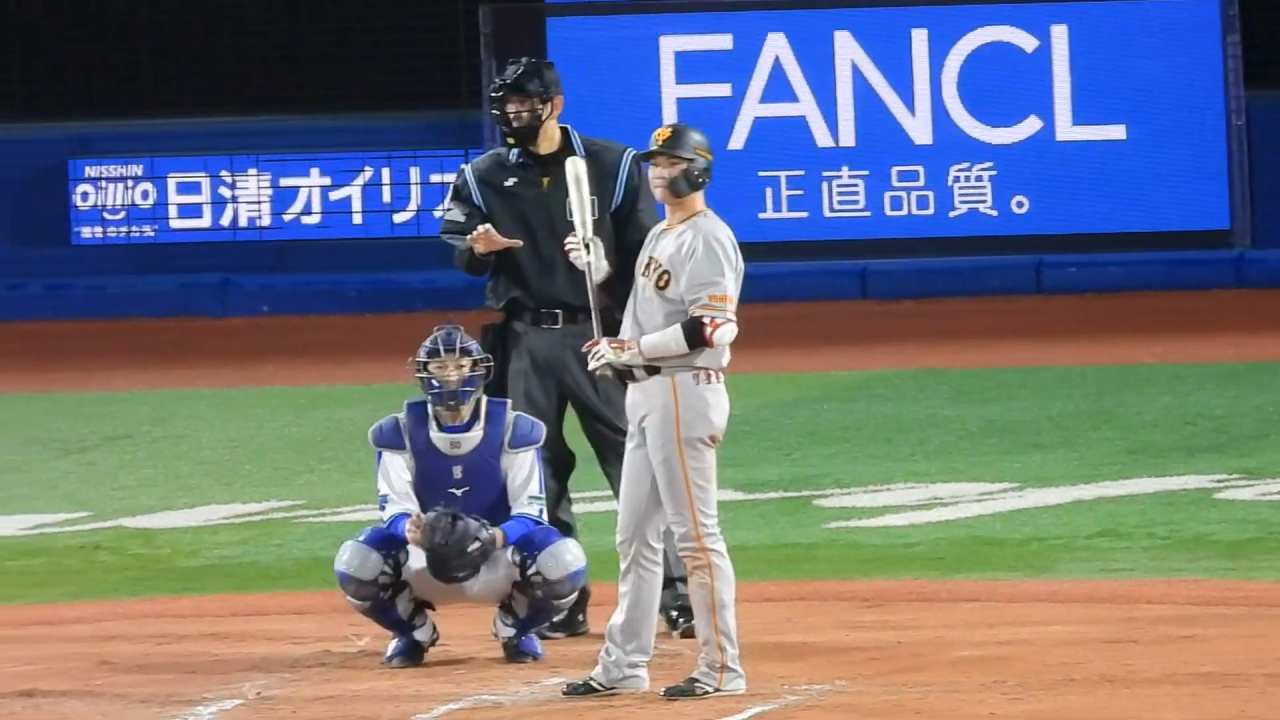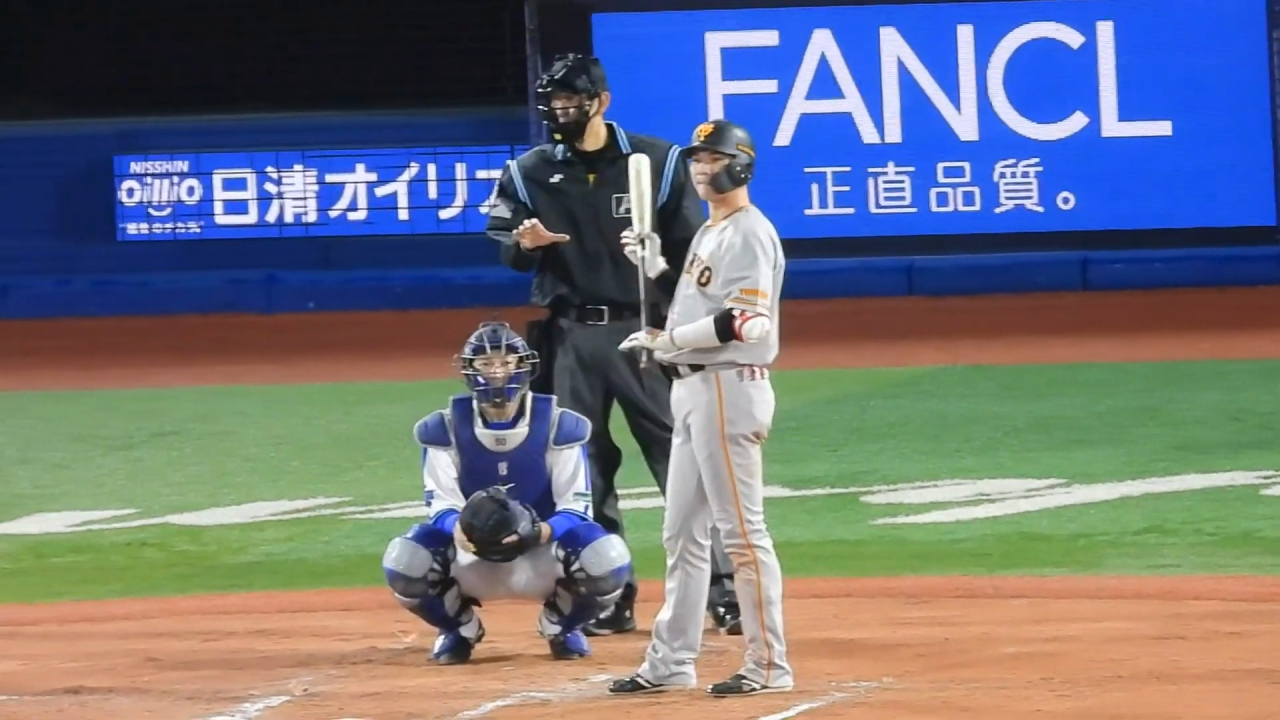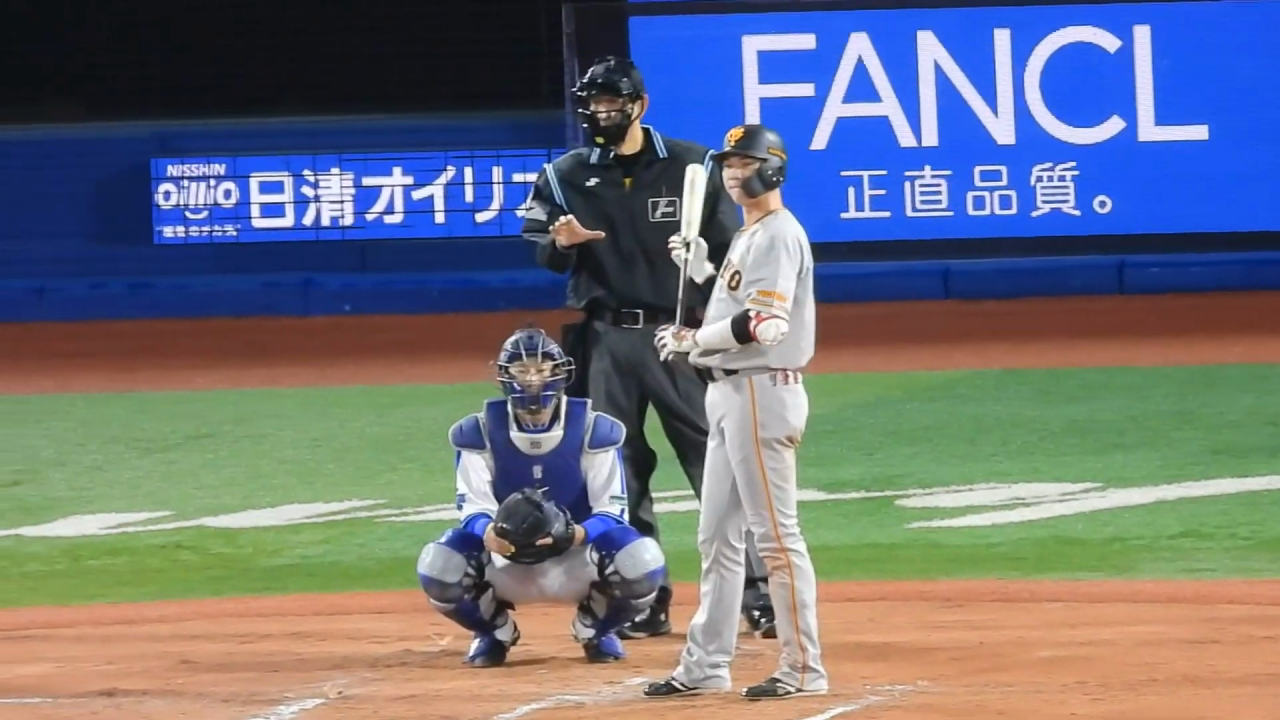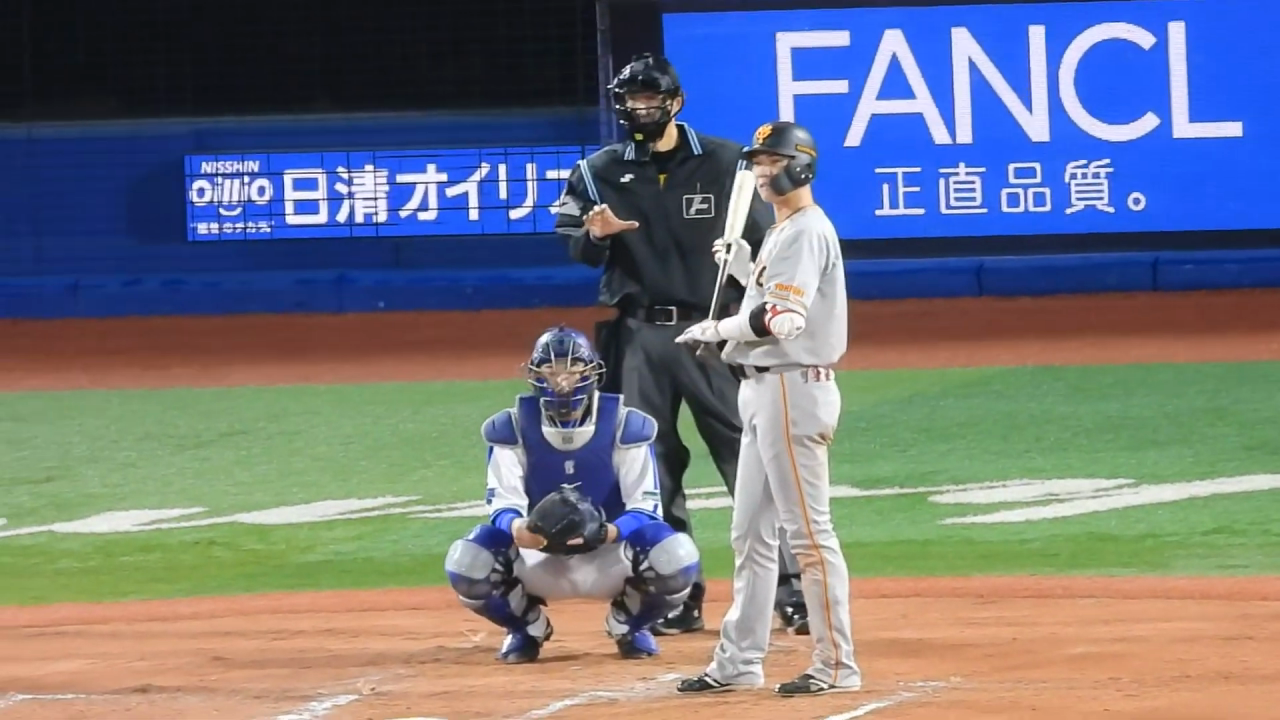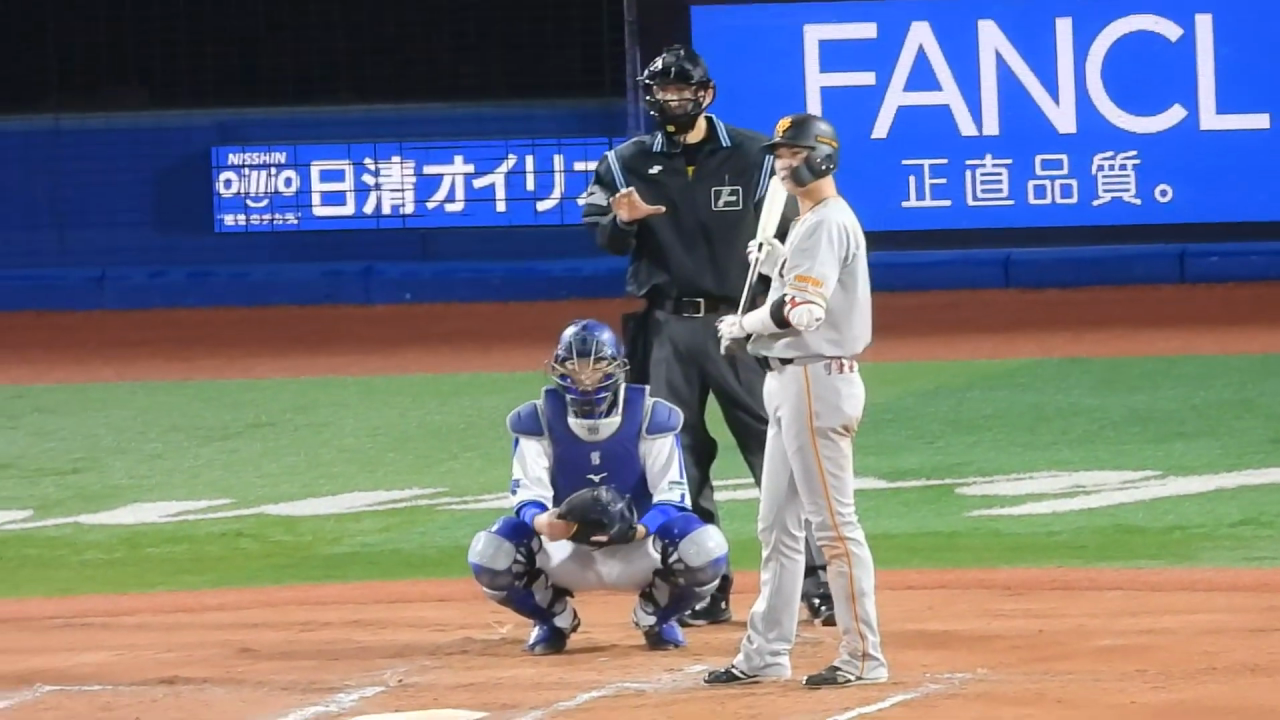
dt=0.2s
person 1, frame 1
left shoulder: (612, 165)
right shoulder: (483, 175)
left elbow: (642, 255)
right elbow: (458, 250)
right wrist: (477, 248)
left hip: (598, 334)
right hip: (524, 339)
right knee: (538, 475)
person 1, frame 2
left shoulder: (658, 160)
right shoulder: (529, 171)
left elbow: (688, 251)
right elbow: (506, 250)
right wrist: (524, 244)
left hip: (644, 330)
right hip: (571, 336)
right knee: (584, 472)
person 1, frame 3
left shoulder: (692, 165)
right shoulder: (565, 174)
left elbow: (725, 254)
right elbow: (540, 249)
right wrist: (560, 244)
right hip: (605, 339)
right knee: (618, 474)
person 1, frame 4
left shoulder: (725, 162)
right shoulder: (599, 171)
left elbow: (758, 251)
right elbow: (575, 247)
right wrist: (594, 235)
right hip: (639, 336)
right knee: (652, 470)
person 1, frame 5
left shoulder: (753, 154)
right shoulder: (628, 162)
right elbow: (603, 237)
right wrist: (622, 221)
right hip: (666, 327)
right knee: (679, 461)
person 2, frame 1
left shoulder: (707, 237)
right shoulder: (659, 235)
left elbow: (715, 328)
left wrist: (632, 347)
left hip: (685, 393)
right hip: (645, 394)
left knee: (695, 533)
right knee: (635, 534)
left ankle: (721, 668)
right ankle: (624, 663)
person 2, frame 2
left shoulder: (748, 232)
right shoulder: (708, 231)
left elbow: (745, 322)
left wrist: (665, 337)
right wrist: (654, 266)
left hip: (729, 389)
right hip: (692, 389)
left knee: (741, 530)
right knee: (682, 531)
left ankle: (768, 665)
right ankle: (671, 660)
person 2, frame 3
left shoulder: (778, 235)
right shoulder: (748, 234)
left elbow: (763, 324)
left wrist: (691, 338)
right wrist: (702, 269)
left hip: (761, 393)
right hip: (729, 393)
left knee: (775, 533)
right knee: (717, 534)
left ankle: (803, 668)
right ankle: (706, 663)
person 2, frame 4
left shoulder: (805, 230)
right shoulder: (784, 230)
left elbow: (781, 319)
left wrist: (715, 329)
right wrist: (744, 270)
left hip: (793, 390)
right hip: (764, 390)
left knee: (808, 531)
right knee: (751, 531)
left ankle: (836, 664)
right ankle: (740, 659)
person 2, frame 5
left shoulder: (826, 222)
right shoulder: (812, 221)
left elbow: (801, 311)
left wrist: (740, 324)
right wrist: (775, 267)
left hip: (816, 382)
right hip: (791, 382)
left knee: (833, 522)
right knee: (778, 523)
left ankle: (863, 656)
right ankle: (767, 651)
person 3, frame 1
left shoulder: (512, 428)
right shoulder: (401, 431)
left elbow: (531, 511)
right elbow: (395, 509)
left wrist: (495, 538)
right wrist: (409, 528)
left hip: (497, 561)
right hip: (427, 563)
left knee: (564, 563)
right knee: (355, 564)
left ankle: (515, 629)
right ankle: (413, 633)
person 3, frame 2
left shoulder: (557, 425)
right shoulder: (446, 427)
left elbow: (577, 508)
right elbow: (442, 504)
left wrist: (541, 532)
right wrist: (458, 527)
left hip: (543, 557)
right hip: (473, 558)
left knee: (607, 559)
right knee: (404, 562)
left ankle: (560, 625)
right ankle: (459, 629)
person 3, frame 3
left shoulder: (591, 429)
right shoulder: (480, 430)
left elbow: (613, 510)
right elbow: (473, 507)
left wrist: (575, 533)
right wrist: (489, 532)
left hip: (576, 559)
right hip: (508, 563)
left knee: (643, 562)
right knee: (438, 568)
left ankle: (594, 628)
right ankle: (495, 632)
person 3, frame 4
right shoulder: (513, 427)
left elbow: (646, 506)
right elbow: (503, 501)
left wrist: (608, 532)
right wrist: (517, 527)
left hip: (609, 556)
right hip: (540, 557)
left knee: (678, 558)
right knee: (466, 563)
left ankle: (629, 625)
right ankle: (528, 628)
person 3, frame 5
right shoulder: (539, 417)
left elbow: (673, 496)
right elbow: (528, 493)
left wrist: (639, 530)
right wrist: (541, 521)
left hip: (636, 549)
right hip: (566, 549)
left knee: (707, 549)
right knee: (488, 555)
left ankle: (655, 617)
right ankle: (555, 619)
